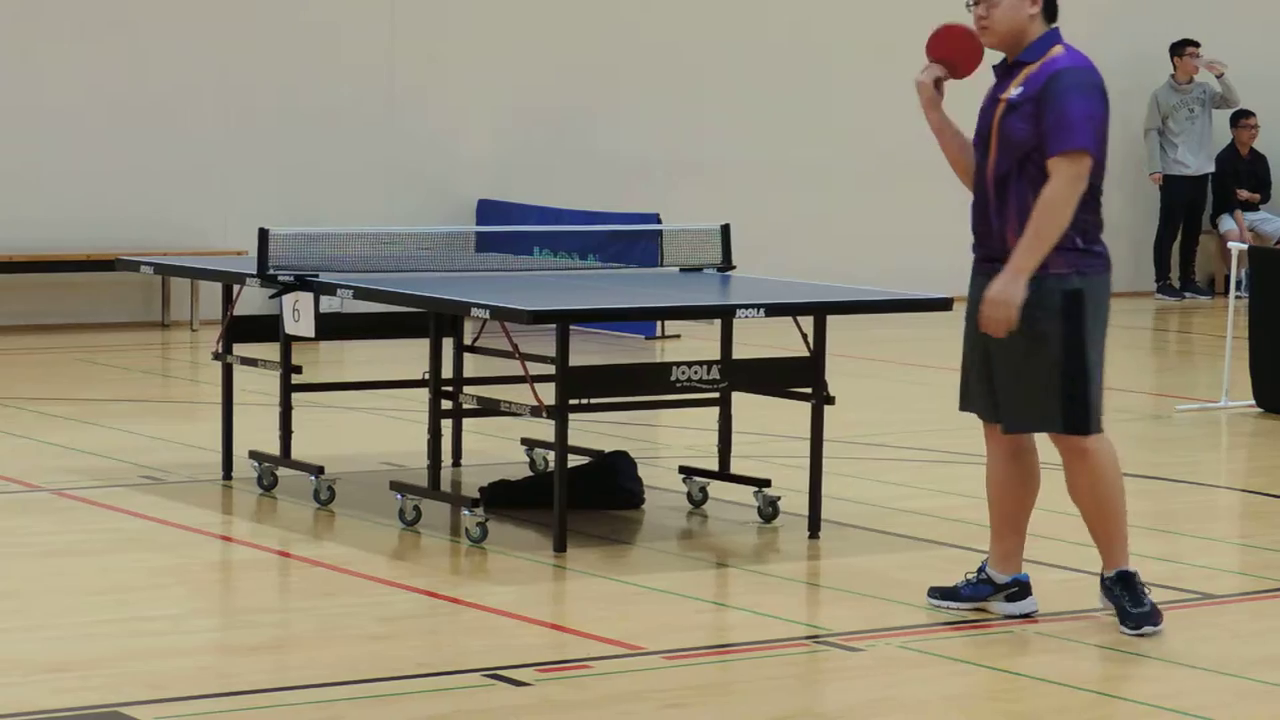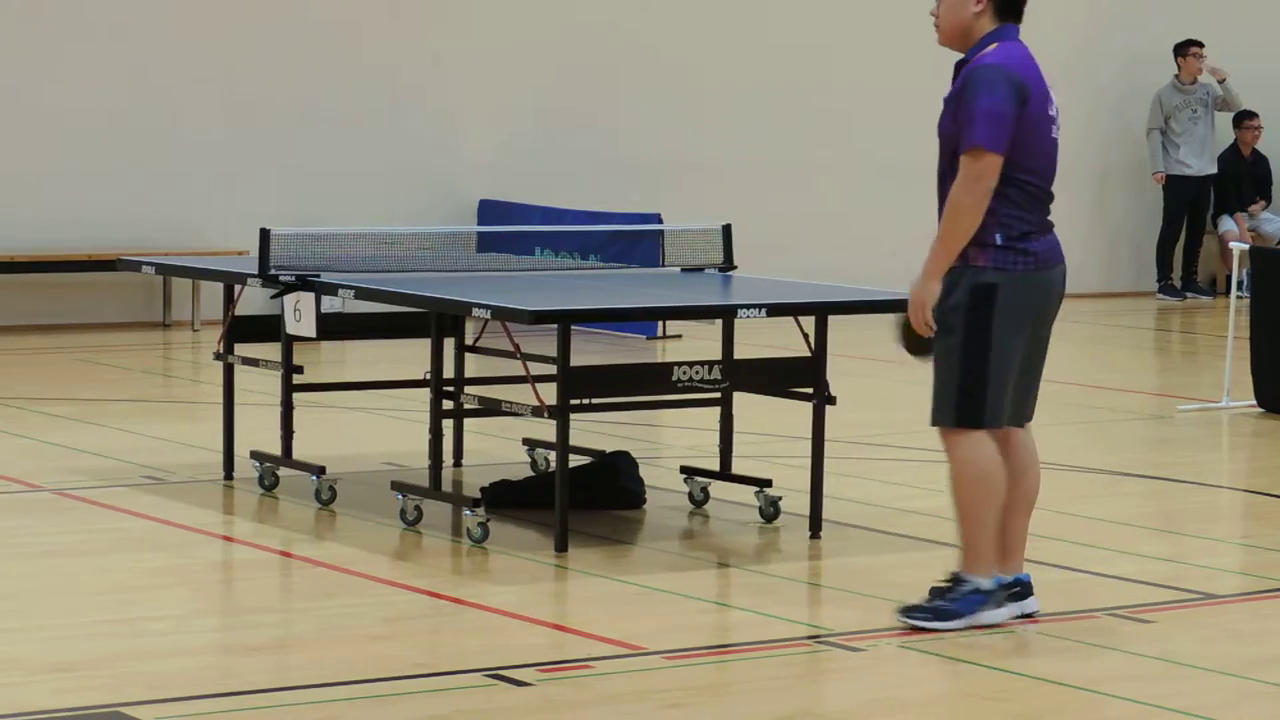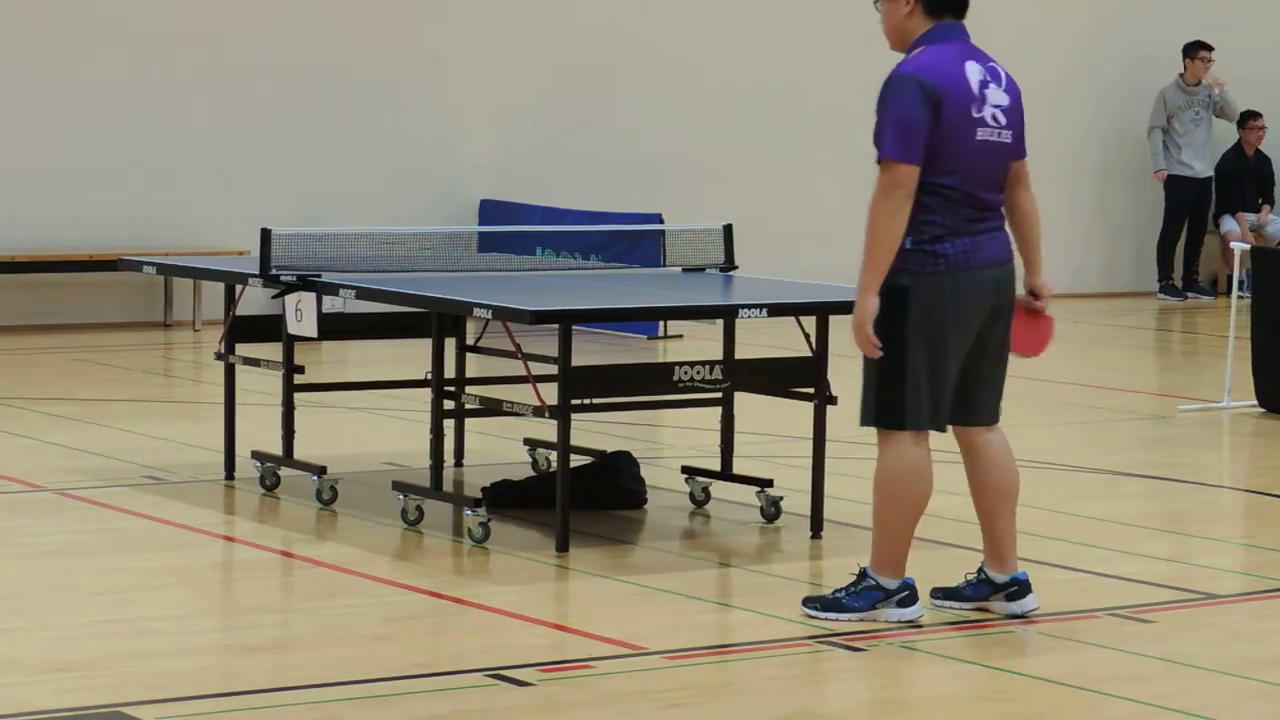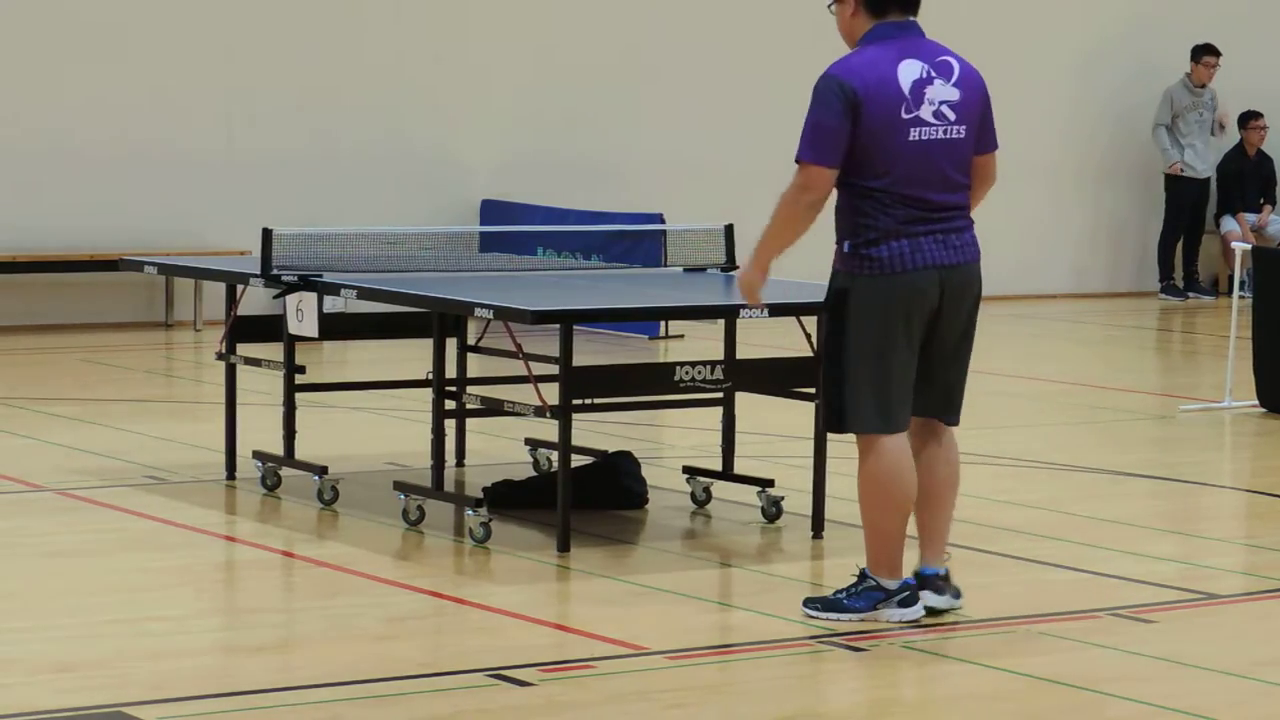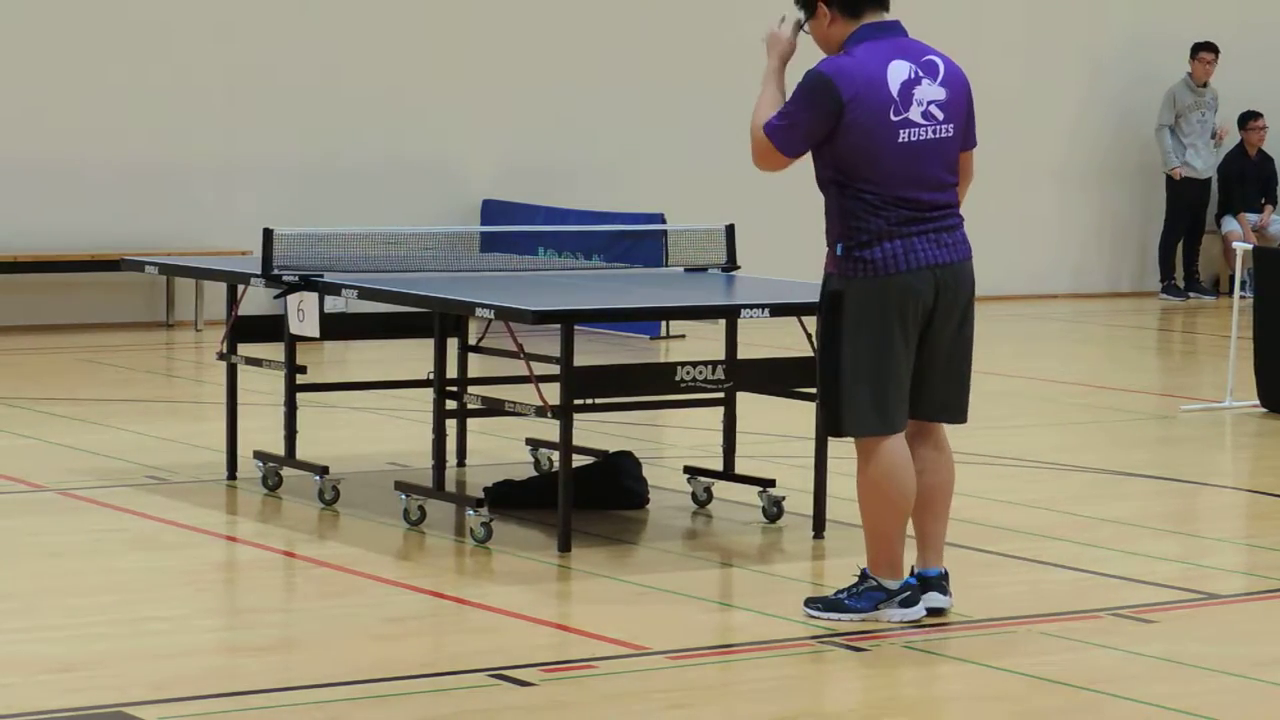
dt=0.4s
person 1, frame 1
left shoulder: (1068, 75)
right shoulder: (1008, 81)
left elbow: (1066, 183)
right elbow: (982, 177)
left wrist: (1015, 275)
right wrist: (934, 112)
left hip: (1059, 282)
right hip: (1006, 279)
left knee: (1075, 432)
right knee: (1003, 428)
left ankle: (1120, 575)
right ankle: (1004, 576)
person 1, frame 2
left shoulder: (990, 71)
right shoulder: (1008, 68)
left elbow: (977, 183)
left wrist: (931, 276)
right wrist: (946, 268)
left hip: (995, 272)
right hip: (1027, 269)
left knee: (967, 425)
right knee: (1004, 425)
left ankle: (982, 581)
right ankle: (1005, 571)
person 1, frame 3
left shoulder: (914, 76)
right shoulder: (999, 78)
left elbow: (896, 191)
right elbow: (1019, 186)
left wrist: (868, 290)
right wrist: (1034, 269)
left hip: (929, 274)
right hip: (991, 269)
left knee: (905, 430)
right knee: (979, 425)
left ankle: (888, 584)
right ankle: (1006, 576)
person 1, frame 4
left shoulder: (847, 78)
right shoulder: (964, 74)
left elbow: (811, 189)
right elbow: (984, 175)
left wrist: (760, 261)
left hip: (879, 273)
right hip: (957, 266)
left knee: (883, 430)
right knee: (931, 424)
left ankle: (887, 585)
right ankle: (933, 571)
person 1, frame 5
left shoulder: (835, 78)
right shoulder: (948, 71)
left elbow: (767, 153)
left wrist: (775, 63)
left hip: (874, 274)
right hip: (948, 264)
left knee: (880, 432)
right knee: (926, 426)
left ankle: (887, 585)
right ankle: (932, 574)
person 2, frame 1
left shoulder: (1204, 91)
right shoulder: (1161, 94)
left elbow: (1233, 102)
right elbow: (1151, 133)
left wrist: (1220, 76)
right wrist: (1155, 168)
left hip: (1201, 172)
right hip: (1174, 173)
left knee: (1193, 230)
right knee: (1169, 229)
left ankle: (1188, 281)
right ankle: (1163, 283)
person 2, frame 2
left shoulder: (1208, 91)
right shoulder: (1164, 95)
left elbow: (1236, 106)
right elbow: (1154, 132)
left wrist: (1222, 80)
right wrist: (1157, 167)
left hip: (1204, 172)
right hip: (1176, 173)
left knee: (1197, 230)
right knee: (1172, 229)
left ankle: (1190, 281)
right ankle: (1164, 283)
person 2, frame 3
left shoulder: (1210, 92)
right shoulder: (1167, 93)
left elbow: (1232, 117)
right elbow: (1155, 130)
left wrist: (1223, 93)
right wrist: (1159, 164)
left hip: (1204, 173)
right hip: (1178, 173)
left knee: (1198, 230)
right knee: (1173, 229)
left ankle: (1191, 281)
right ankle: (1165, 283)
person 2, frame 4
left shoulder: (1211, 95)
right shoulder: (1173, 92)
left elbow: (1210, 130)
right elbow: (1159, 128)
left wrist: (1220, 125)
right wrist: (1171, 158)
left hip: (1204, 172)
right hip: (1179, 173)
left knee: (1196, 230)
right knee: (1174, 229)
left ankle: (1191, 281)
right ankle: (1166, 283)
person 2, frame 5
left shoulder: (1213, 95)
right shoulder: (1176, 92)
right elbow: (1163, 129)
left wrist: (1218, 135)
right wrist: (1172, 163)
left hip: (1205, 173)
right hip: (1181, 173)
left knee: (1196, 231)
right knee: (1174, 229)
left ankle: (1192, 281)
right ankle: (1167, 283)
person 3, frame 1
left shoulder: (1260, 159)
right shoulder: (1224, 159)
right elbow: (1228, 198)
left wrist: (1249, 196)
right wrist: (1243, 229)
left hip: (1254, 212)
right hip: (1228, 212)
right knee: (1232, 236)
person 3, frame 2
left shoulder: (1262, 160)
right shoulder: (1226, 160)
right elbow: (1228, 199)
left wrist: (1260, 206)
right wrist: (1243, 230)
left hip: (1255, 213)
right hip: (1229, 213)
right knee: (1229, 237)
right ankle: (1234, 280)
person 3, frame 3
left shoulder: (1265, 161)
right shoulder: (1229, 160)
left elbow: (1269, 195)
right elbow: (1230, 199)
left wrist: (1264, 213)
right wrist: (1245, 230)
left hip: (1257, 213)
right hip: (1231, 213)
right knee: (1232, 237)
right ankle: (1235, 280)
person 3, frame 4
right shoulder: (1230, 160)
right elbow: (1232, 200)
right wrist: (1246, 231)
left hip: (1259, 213)
right hip: (1232, 214)
right knee: (1232, 237)
right ankle: (1236, 279)
person 3, frame 5
right shoulder: (1231, 161)
right elbow: (1233, 200)
right wrist: (1247, 231)
left hip: (1259, 214)
right hip: (1233, 214)
right knee: (1233, 237)
right ankle: (1237, 279)
